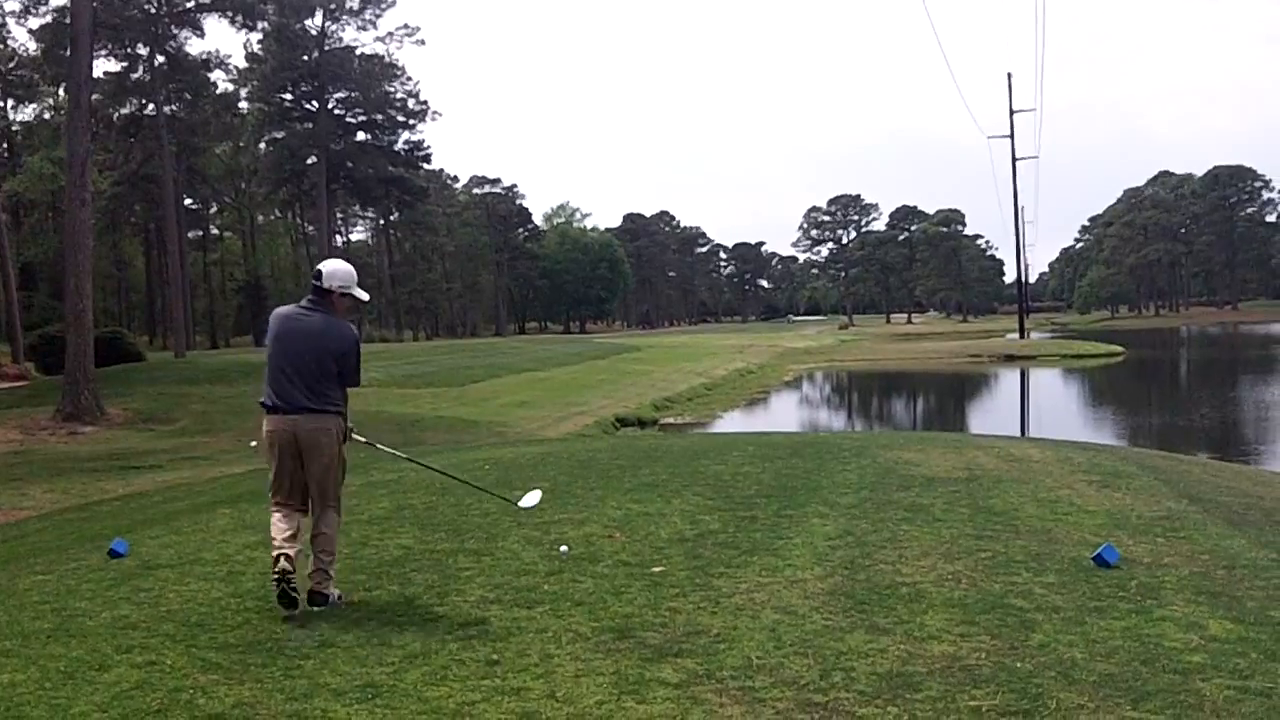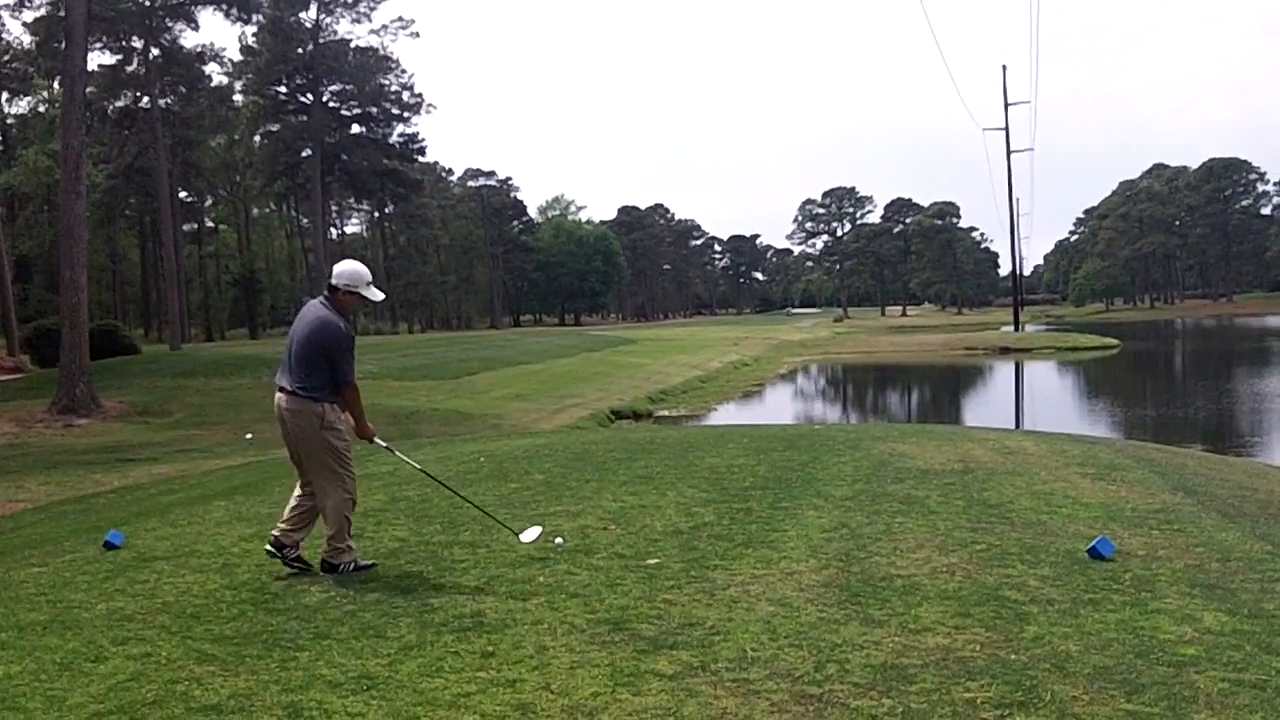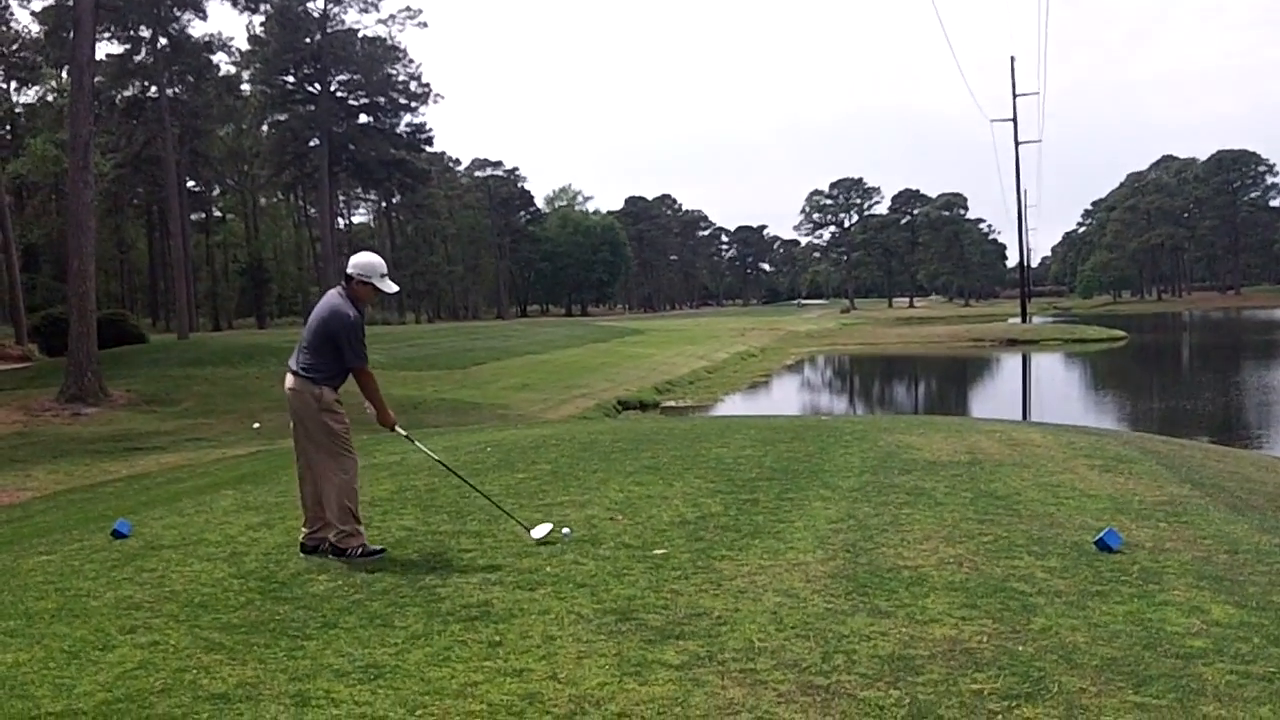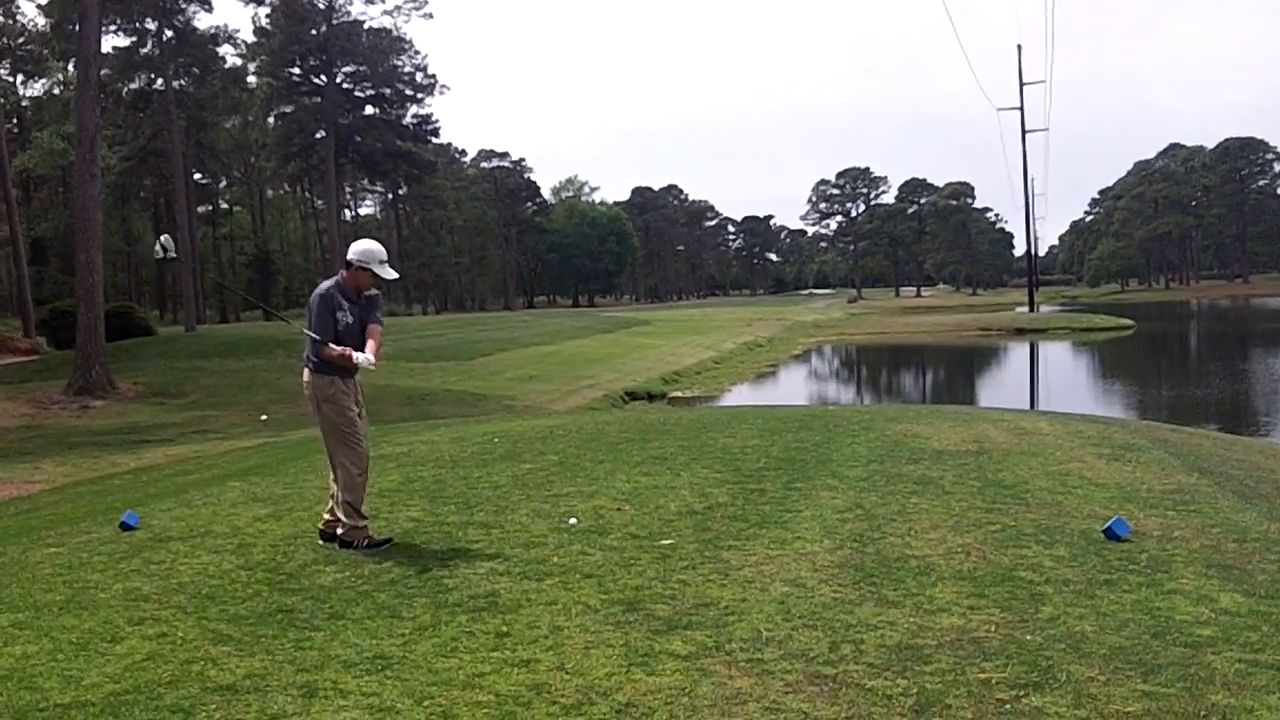
dt=0.7s
person 1, frame 1
left shoulder: (278, 318)
right shoulder: (345, 334)
right elbow: (345, 387)
right wrist: (341, 424)
left hip: (278, 423)
right hip: (322, 425)
left knee: (285, 503)
right knee: (326, 508)
left ankle: (284, 565)
right ankle: (320, 586)
person 1, frame 2
left shoulder: (312, 308)
right shoulder: (337, 329)
right elbow: (346, 384)
left wrist: (344, 411)
right wrist: (361, 424)
left hip: (288, 401)
right hip: (312, 409)
left knee: (313, 481)
right knee: (338, 483)
left ankle: (285, 539)
right ankle: (338, 557)
person 1, frame 3
left shoulder: (336, 298)
right shoulder: (347, 317)
left elbow: (355, 366)
right elbow: (361, 371)
left wrist: (372, 402)
right wrist: (382, 411)
left hip: (301, 386)
right hip: (315, 392)
left knee: (314, 467)
right knee: (341, 466)
left ankle: (315, 537)
right ankle: (346, 542)
person 1, frame 4
left shoulder: (370, 298)
right shoulder: (325, 296)
left elbow: (374, 331)
right elbow: (322, 347)
left wrist: (367, 356)
right wrist: (349, 356)
left hip: (346, 381)
right hip: (326, 382)
left knee: (352, 455)
right knee: (351, 456)
left ankle: (332, 524)
right ankle: (352, 532)
